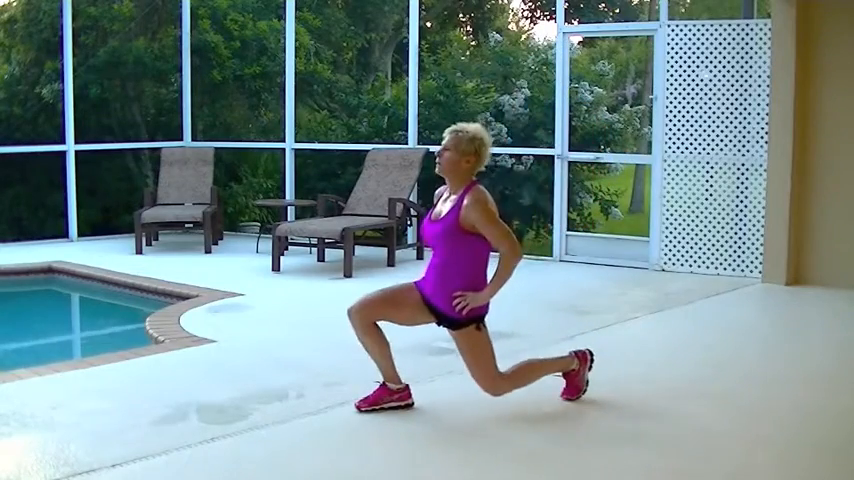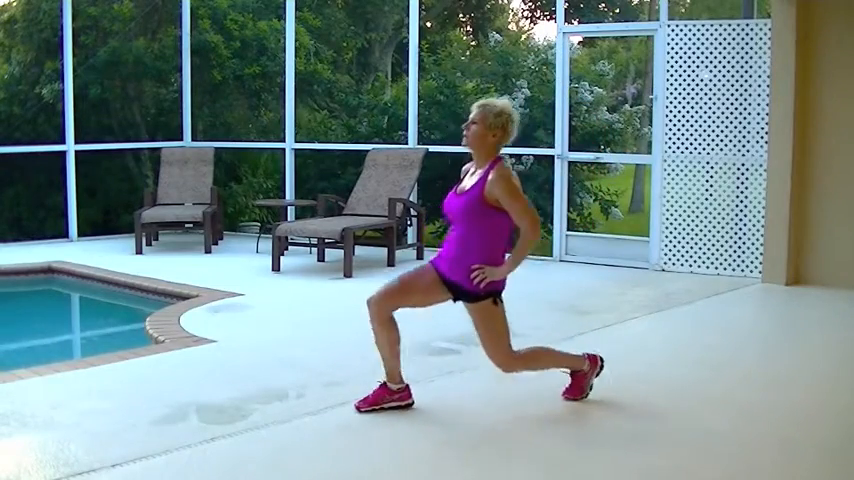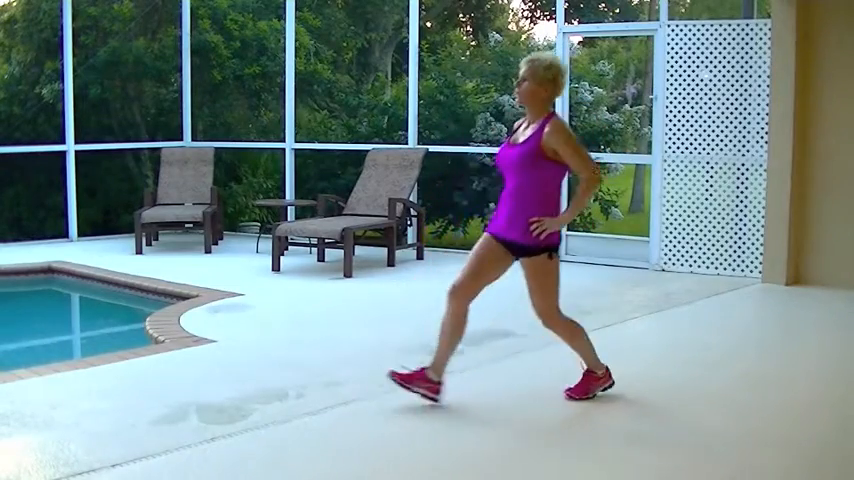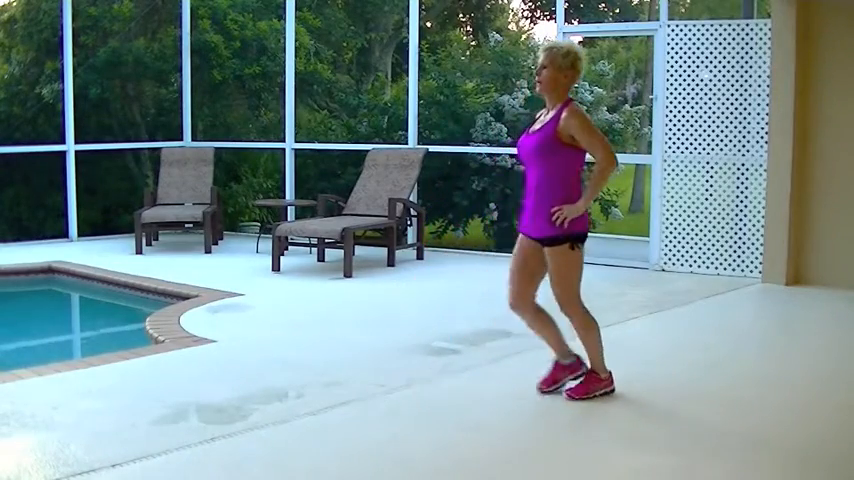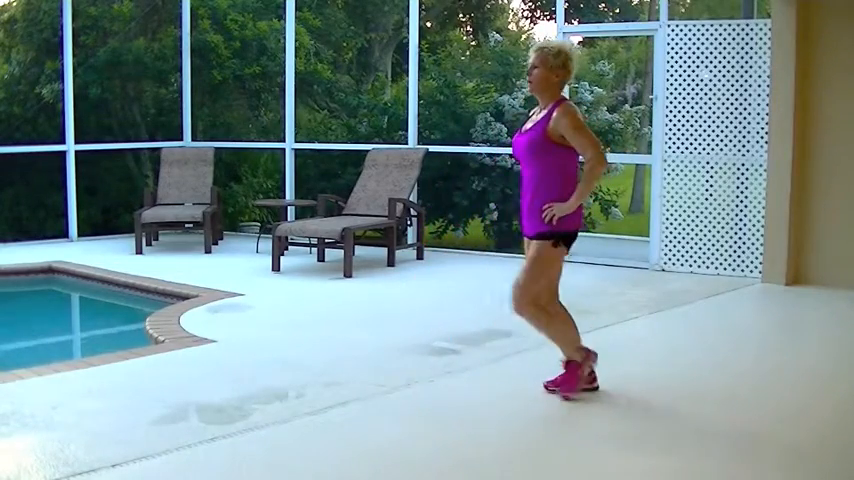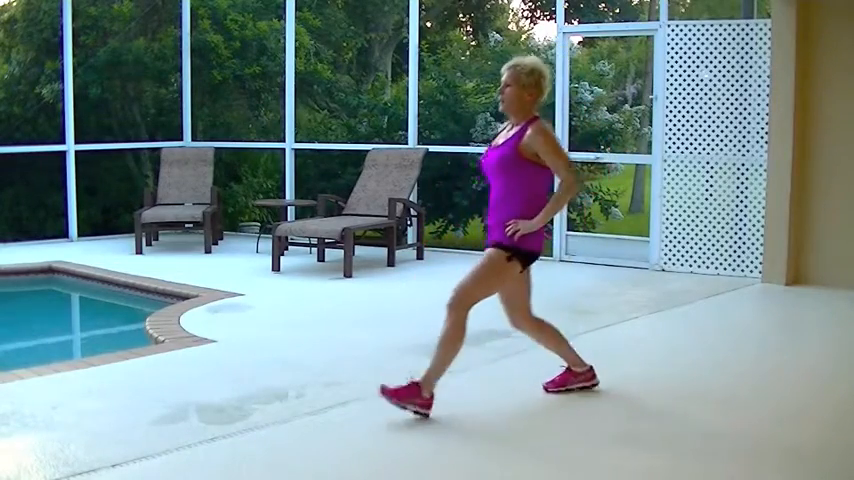
dt=0.3s
person 1, frame 1
left shoulder: (475, 201)
right shoulder: (441, 194)
left elbow: (512, 251)
left wrist: (486, 294)
left hip: (460, 305)
right hip: (429, 292)
left knee: (495, 385)
right knee: (359, 312)
left ankle: (574, 362)
right ankle: (395, 388)
person 1, frame 2
left shoulder: (500, 177)
right shoulder: (468, 169)
left elbow: (532, 229)
left wrist: (505, 268)
left hip: (479, 277)
right hip: (445, 267)
left knee: (506, 361)
right knee: (379, 304)
left ankle: (585, 365)
right ankle: (395, 388)
person 1, frame 3
left shoulder: (554, 129)
right shoulder: (520, 126)
left elbow: (591, 176)
left wrist: (562, 219)
left hip: (536, 236)
right hip: (502, 229)
left knee: (549, 316)
right knee: (458, 293)
left ankle: (599, 372)
right ankle: (432, 376)
person 1, frame 4
left shoulder: (571, 115)
right shoulder: (543, 115)
left elbow: (607, 160)
left wrist: (581, 205)
left hip: (561, 226)
right hip: (532, 223)
left knee: (568, 304)
right knee: (519, 301)
left ankle: (601, 376)
right ankle: (567, 360)
person 1, frame 5
left shoulder: (563, 114)
right shoulder: (537, 114)
left elbow: (597, 160)
left wrist: (571, 204)
left hip: (555, 223)
right hip: (534, 221)
left knee: (523, 301)
right knee: (543, 302)
left ankle: (579, 355)
right ankle: (579, 369)
person 1, frame 6
left shoulder: (536, 132)
right shoulder: (507, 129)
left elbow: (571, 180)
left wrist: (537, 222)
left hip: (518, 244)
right hip: (504, 240)
left knee: (456, 303)
right knee: (521, 319)
left ankle: (423, 393)
right ankle: (579, 370)
